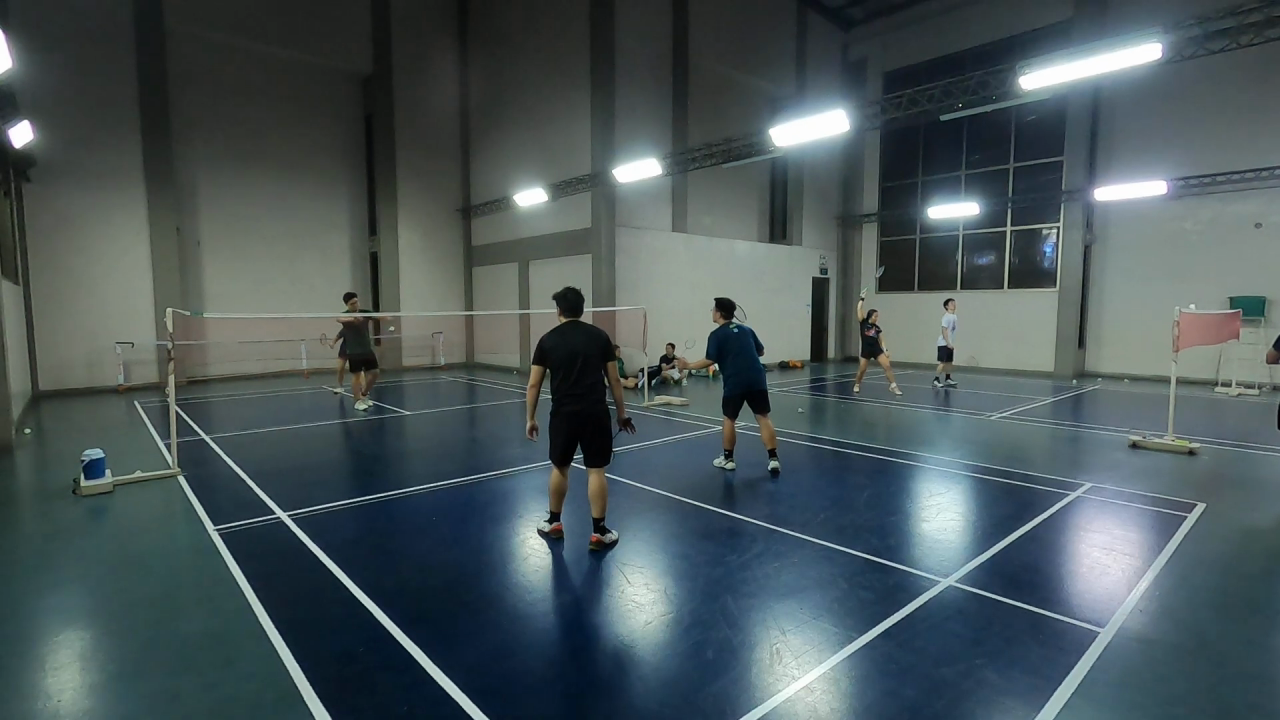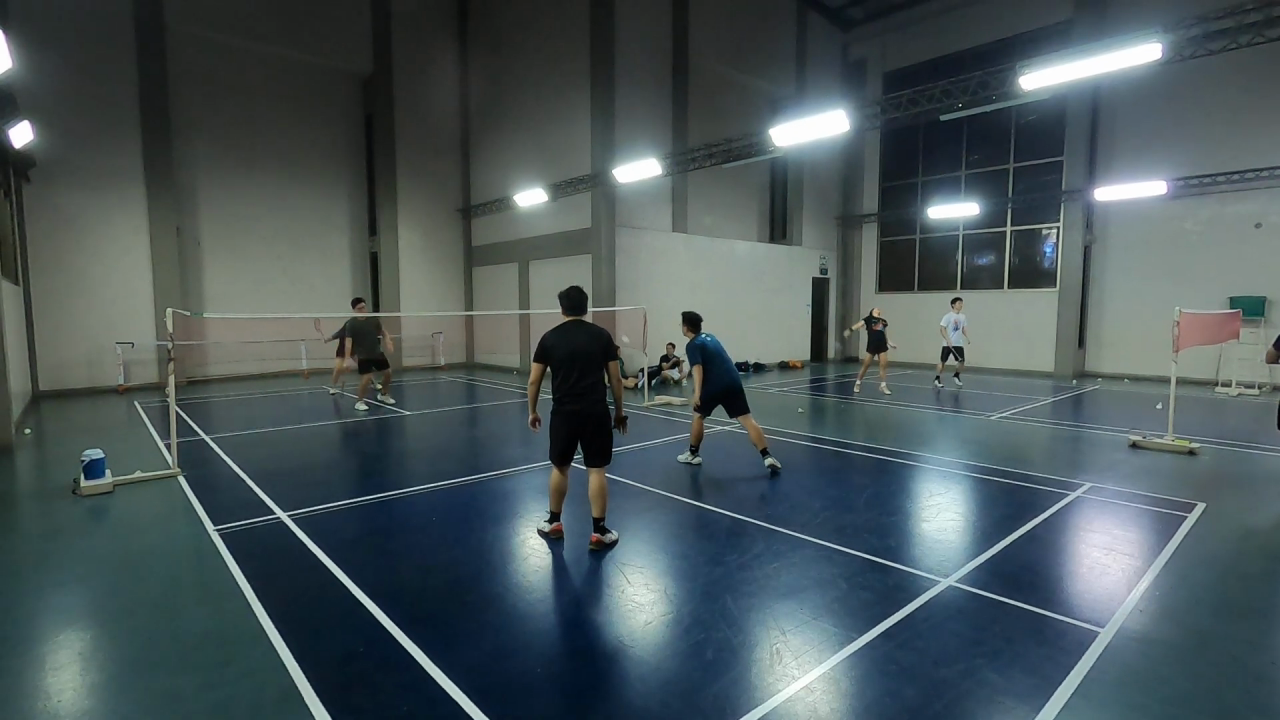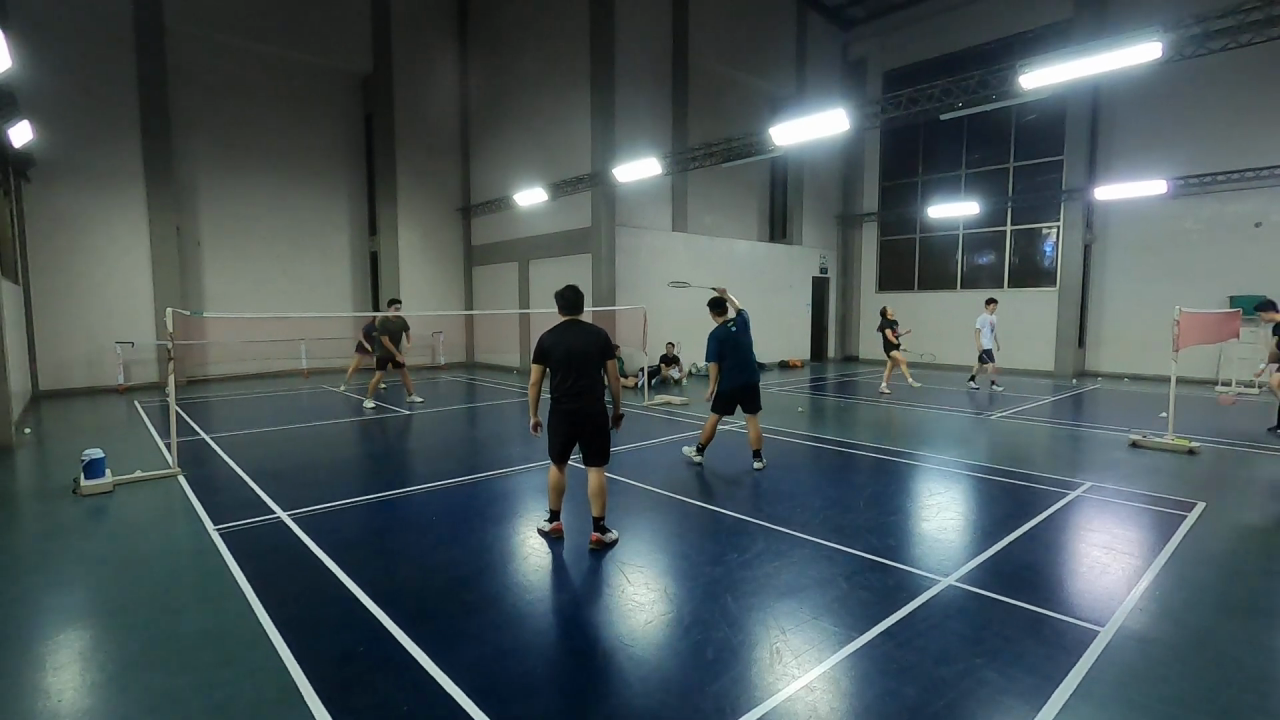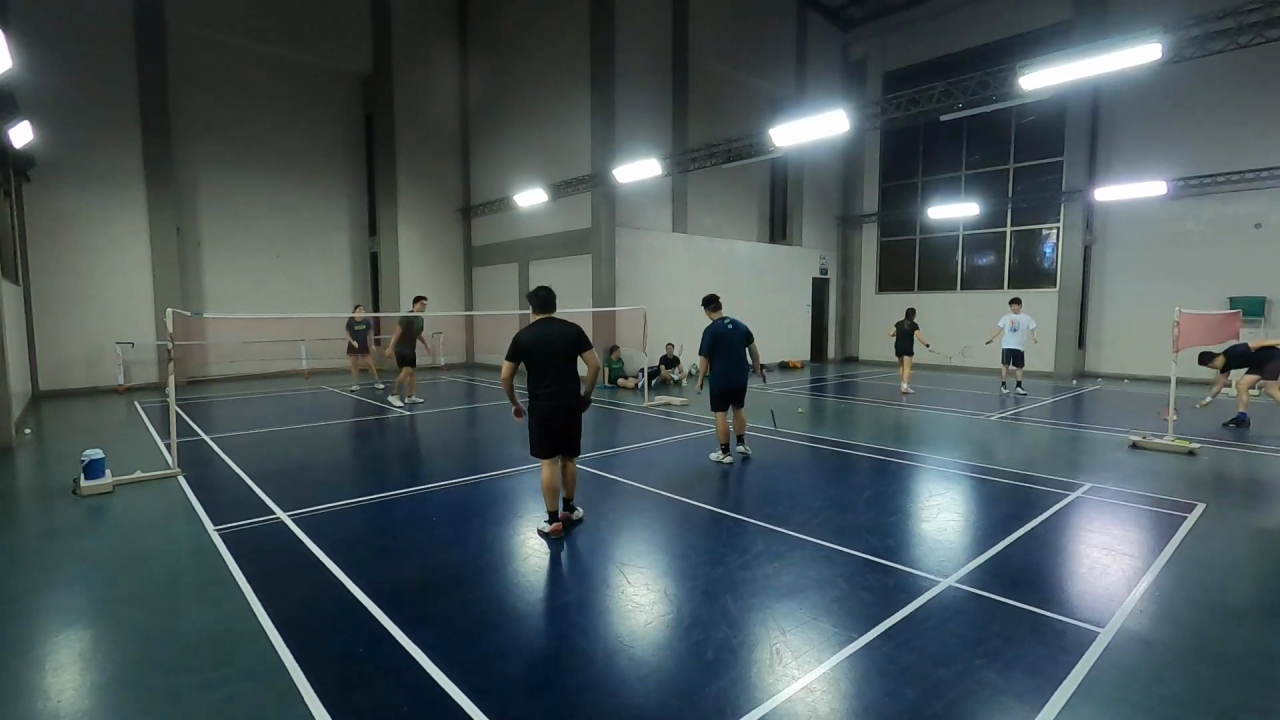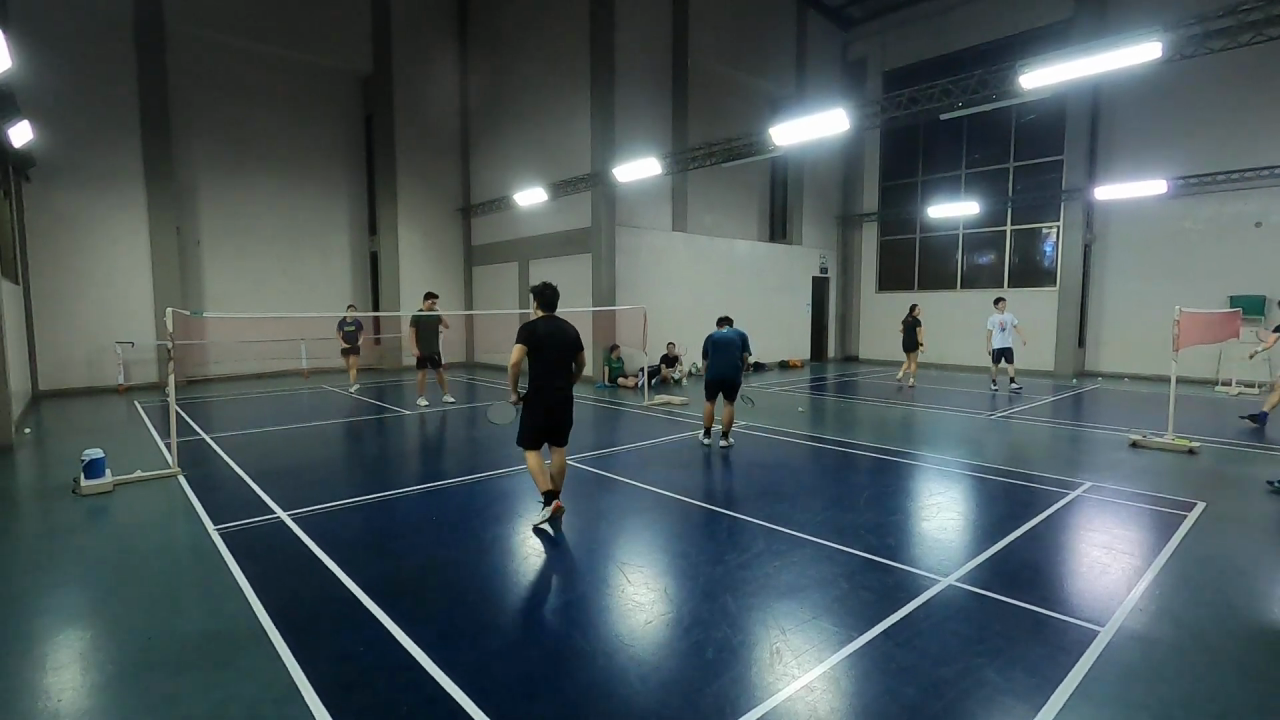
dt=0.7s
person 1, frame 1
left shoulder: (548, 340)
right shoulder: (600, 336)
left elbow: (533, 384)
right elbow: (614, 380)
left wrist: (530, 418)
right wrist: (621, 413)
left hip: (563, 414)
right hip: (595, 413)
left knee: (559, 468)
right knee: (596, 471)
left ankle: (554, 523)
right ankle: (599, 532)
person 1, frame 2
left shoulder: (549, 338)
right shoulder: (602, 336)
left elbow: (534, 380)
right elbow: (616, 379)
left wrist: (532, 411)
right wrist: (619, 411)
left hip: (563, 413)
right hip: (596, 412)
left knee: (559, 467)
right knee: (597, 470)
left ankle: (554, 523)
right ankle: (599, 531)
person 1, frame 3
left shoulder: (547, 338)
right shoulder: (599, 335)
left elbow: (535, 382)
right elbow: (613, 377)
left wrist: (534, 415)
right wrist: (617, 410)
left hip: (561, 412)
right hip: (593, 411)
left knee: (557, 465)
right knee: (596, 470)
left ankle: (554, 522)
right ankle: (599, 530)
person 1, frame 4
left shoulder: (523, 336)
right shoulder: (573, 330)
left elbow: (505, 377)
right elbow: (594, 366)
left wrist: (514, 403)
right wrist: (586, 394)
left hip: (540, 407)
right hip: (570, 405)
left knee: (548, 463)
right knee: (569, 459)
left ankle: (554, 521)
right ankle: (569, 509)
person 1, frame 5
left shoulder: (530, 328)
right shoulder: (570, 329)
left elbow: (515, 362)
right elbow: (581, 364)
left wrist: (514, 391)
left hip: (538, 399)
right hip: (564, 399)
left knee: (531, 451)
right knee: (558, 449)
left ankle: (550, 501)
right ankle: (556, 499)
